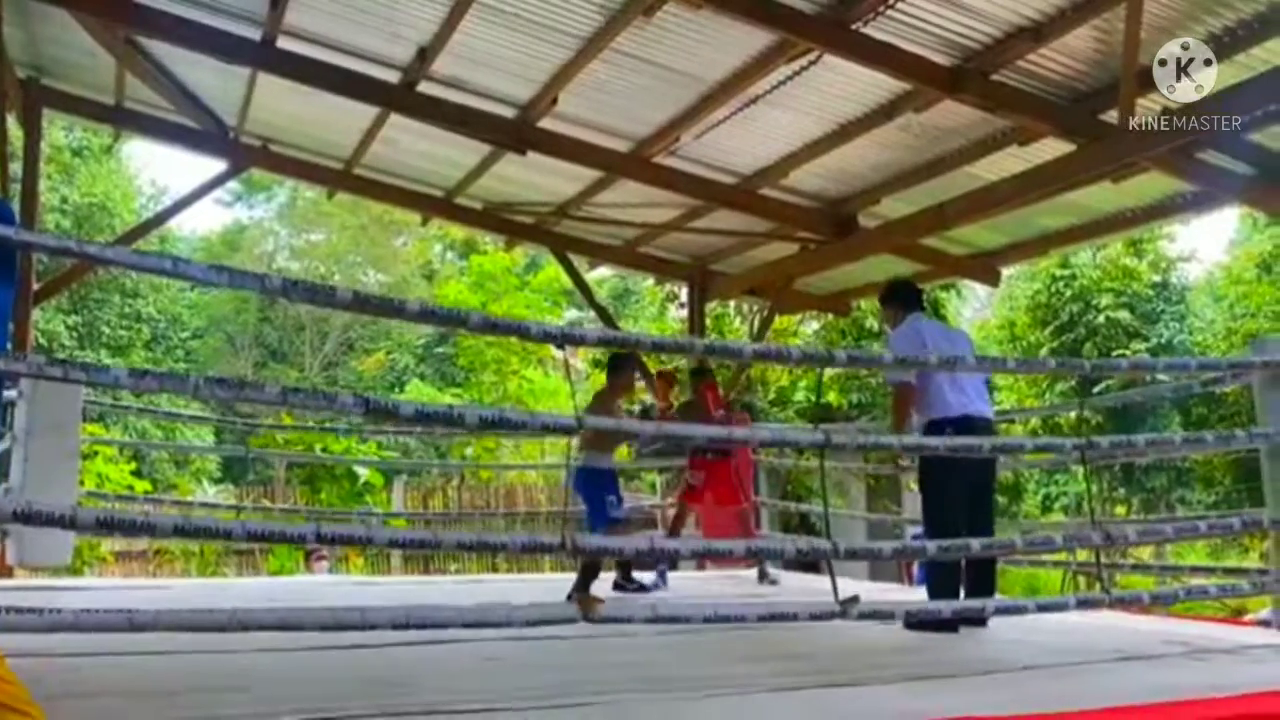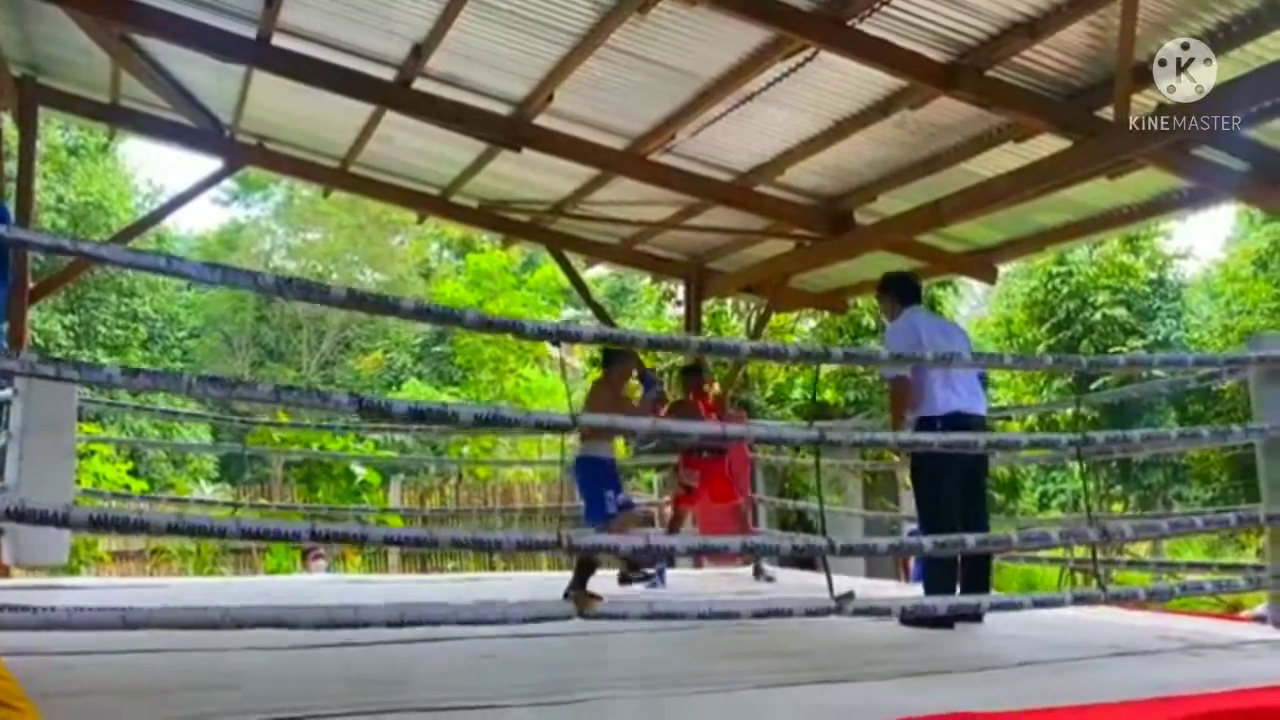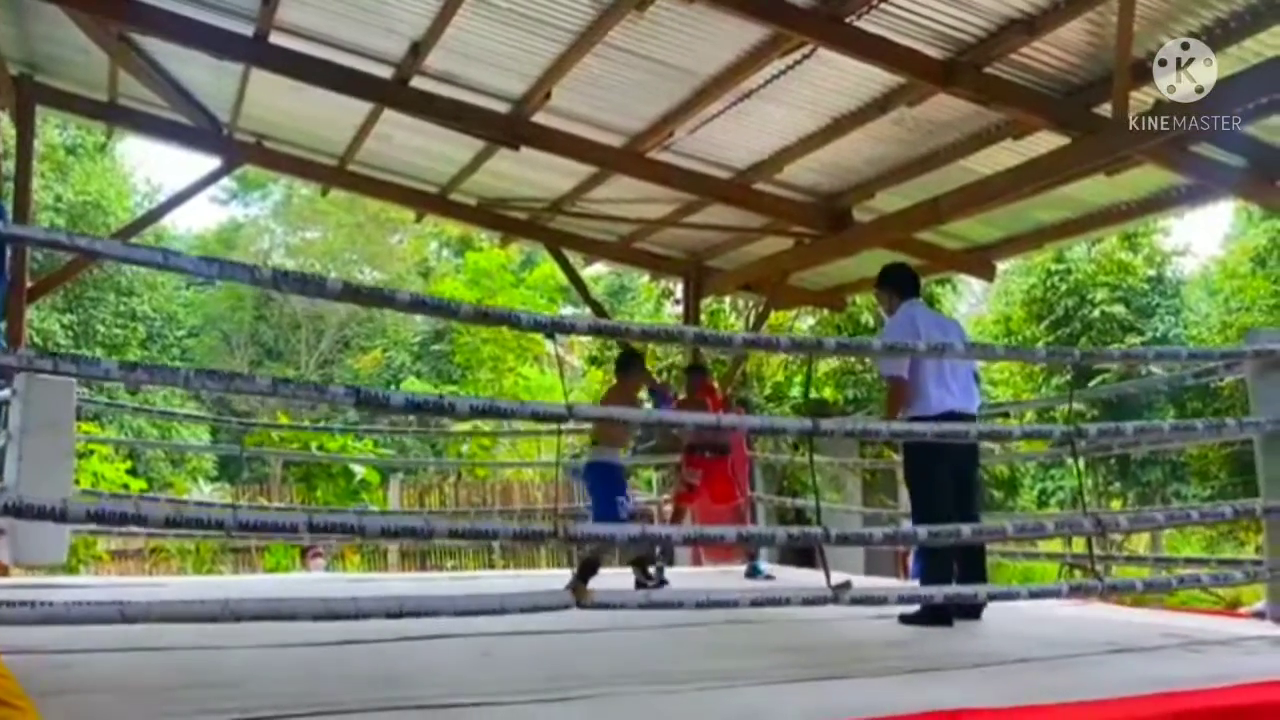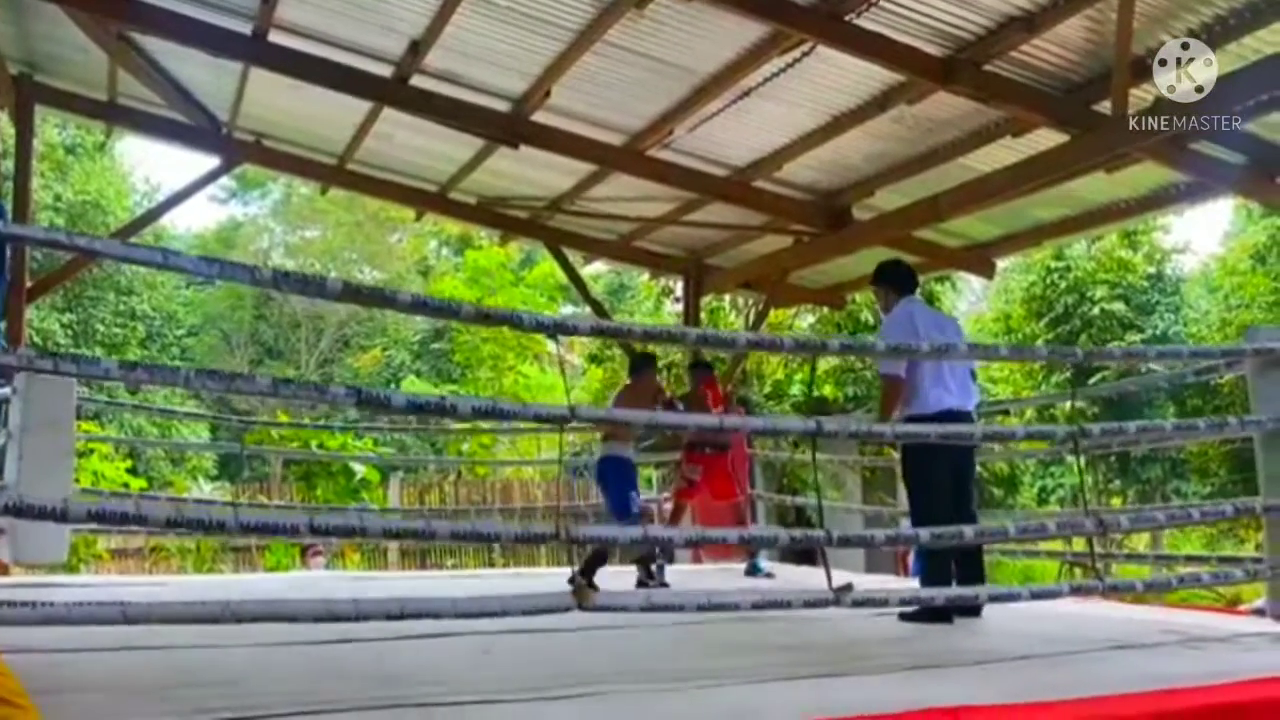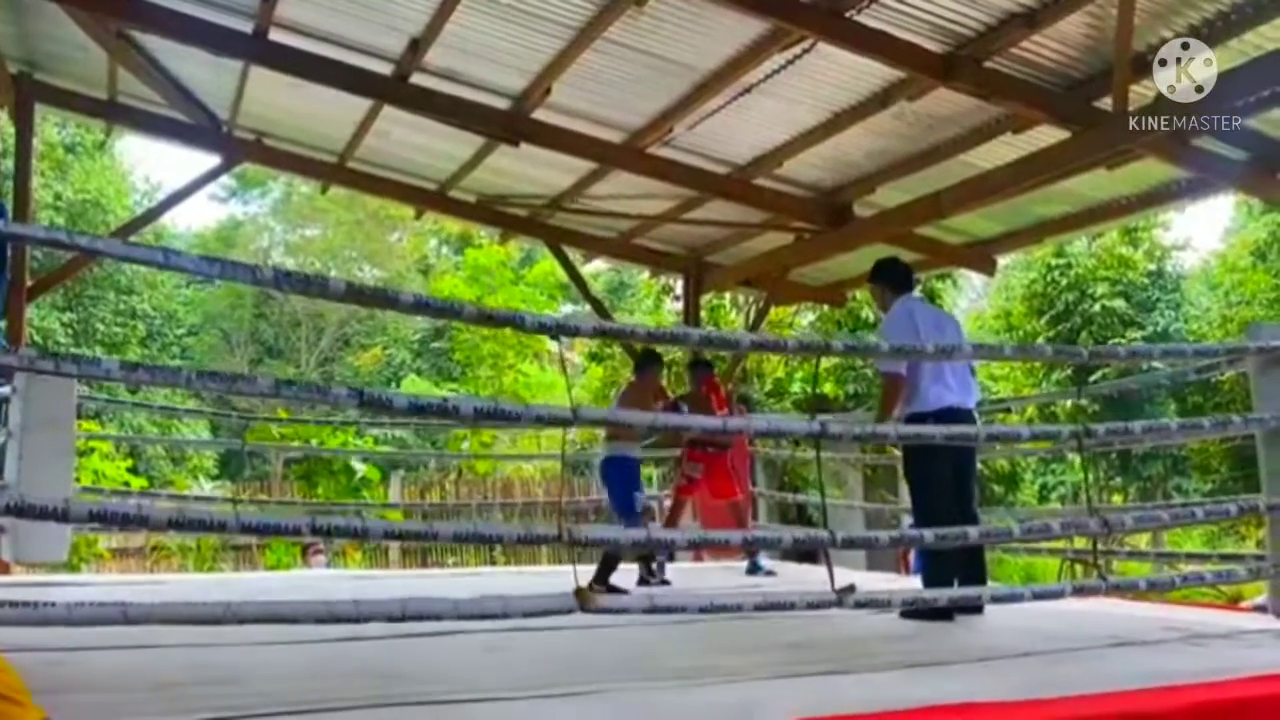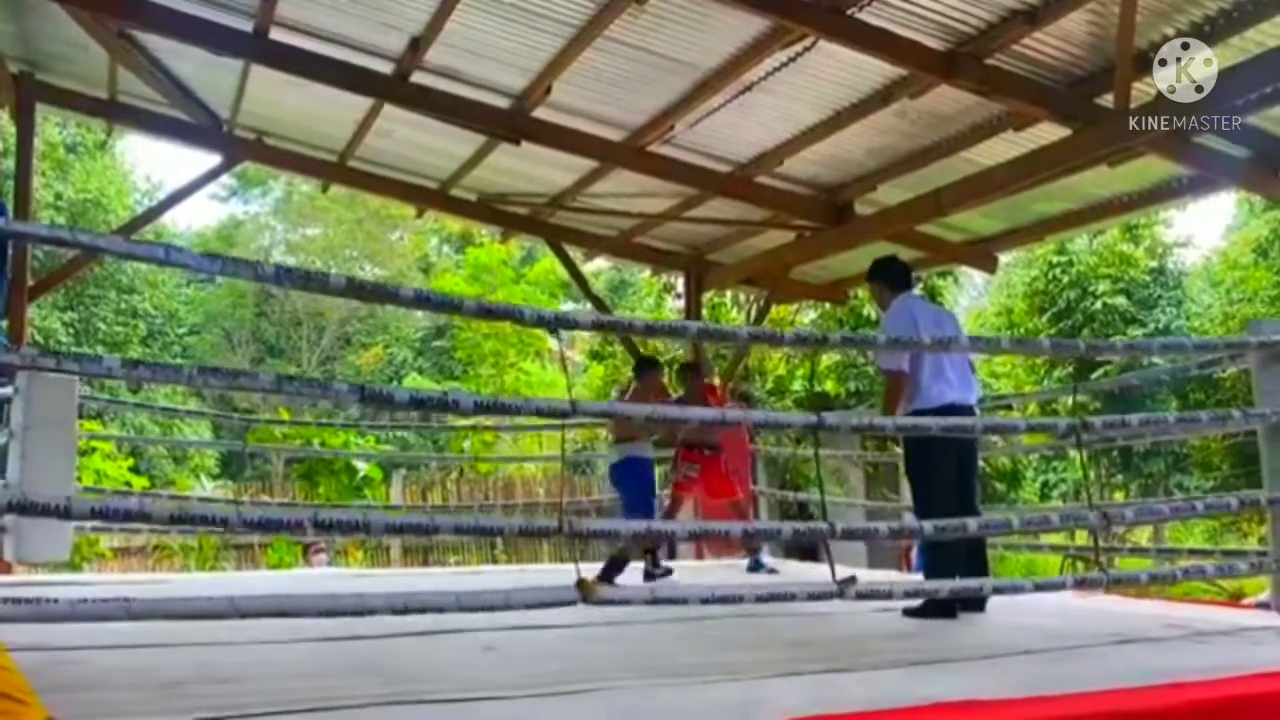
dt=0.2s
person 1, frame 1
left shoulder: (905, 335)
right shoulder: (956, 334)
left elbow: (905, 390)
right elbow: (985, 383)
left wrist: (898, 440)
left hip: (947, 431)
right hip: (982, 428)
left knee: (943, 527)
right knee: (979, 523)
person 1, frame 2
left shoulder: (901, 329)
right shoulder: (953, 329)
left elbow: (901, 384)
right elbow: (980, 378)
left wrist: (897, 430)
left hip: (938, 428)
right hip: (974, 425)
left knee: (938, 522)
right knee: (973, 519)
person 1, frame 3
left shoulder: (899, 324)
right shoulder: (950, 324)
left elbow: (899, 383)
right elbow: (972, 376)
left wrist: (888, 424)
left hip: (929, 426)
right hip: (965, 423)
left knee: (932, 519)
right knee: (966, 514)
left ankle: (938, 606)
right ankle: (970, 600)
person 1, frame 4
left shoulder: (897, 321)
right shoulder: (947, 321)
left elbow: (894, 381)
right elbow: (970, 373)
left wrist: (882, 423)
left hip: (927, 424)
right hip: (962, 421)
left knee: (930, 516)
right knee: (962, 511)
left ankle: (937, 604)
person 1, frame 5
left shoulder: (897, 318)
right shoulder: (945, 317)
left elbow: (895, 379)
right elbow: (967, 369)
left wrist: (881, 423)
left hip: (928, 421)
right hip: (963, 418)
left knee: (933, 514)
right knee: (963, 509)
left ankle: (938, 601)
person 1, frame 6
left shoulder: (897, 316)
right shoulder: (943, 315)
left elbow: (898, 376)
right elbow: (967, 367)
left wrist: (885, 421)
left hip: (929, 418)
right hip: (964, 414)
left knee: (934, 511)
right knee: (965, 505)
left ankle: (941, 599)
right ankle: (973, 592)
person 2, frame 1
left shoulder: (611, 402)
right shoulder: (605, 400)
right elbow: (615, 436)
left hip: (603, 472)
right hip: (593, 472)
left knee: (619, 525)
right knee: (610, 530)
left ankle: (623, 577)
right ankle: (580, 590)
person 2, frame 2
left shoulder: (607, 388)
right shoulder: (607, 387)
left elbow: (624, 419)
right elbow: (638, 414)
right wrist: (652, 393)
left hip: (601, 461)
right hip: (593, 462)
left knee: (626, 515)
right knee: (606, 526)
left ankle: (630, 569)
right ankle: (576, 587)
person 2, frame 3
left shoulder: (617, 395)
right shoulder: (622, 395)
left hip: (608, 466)
right hip: (605, 467)
left knee: (626, 524)
left ankle: (643, 575)
right ankle: (578, 584)
person 2, frame 4
left shoulder: (628, 394)
right shoulder: (635, 393)
right wrist: (664, 405)
left hip: (615, 462)
right hip: (617, 462)
left knee: (635, 521)
right knee: (628, 524)
left ankle: (646, 574)
right ankle: (584, 575)
person 2, frame 5
left shoulder: (631, 391)
right shoulder: (640, 391)
left wrist: (659, 404)
right wrist: (662, 406)
left hip: (617, 461)
right hip: (622, 461)
left knee: (635, 521)
right knee: (632, 524)
left ankle: (648, 572)
right ankle: (600, 581)
person 2, frame 6
left shoulder: (626, 395)
right shoulder: (645, 392)
right elbow: (656, 426)
left hip: (619, 465)
right hip: (635, 462)
left knee: (643, 521)
left ankle: (653, 566)
right ankle: (605, 577)
person 3, frame 1
left shoulder: (724, 407)
right shoulder: (687, 408)
left hip: (723, 462)
right hip: (699, 462)
left knee: (745, 515)
right knee: (681, 513)
left ankle: (762, 567)
right ankle: (662, 569)
person 3, frame 2
left shoulder: (715, 407)
right shoulder: (677, 408)
left hip: (716, 461)
right hip: (691, 462)
left knee: (741, 512)
right knee: (679, 514)
left ankle: (758, 565)
person 3, frame 3
left shoulder: (720, 404)
right shoulder: (683, 406)
left elbow: (731, 437)
left hip: (719, 461)
right hip: (694, 460)
right knee: (679, 512)
left ankle: (754, 564)
person 3, frame 4
left shoulder: (722, 401)
right shoulder: (685, 401)
left elbow: (733, 434)
left hip: (720, 458)
right hip: (695, 457)
left knee: (740, 508)
right knee: (679, 509)
left ankle: (753, 562)
person 3, frame 5
left shoulder: (722, 400)
right shoulder: (686, 400)
left elbow: (733, 434)
left hip: (720, 456)
right hip: (695, 455)
left knee: (739, 508)
right knee: (678, 506)
left ankle: (754, 560)
person 3, frame 6
left shoulder: (714, 398)
right shoulder: (681, 403)
left elbow: (735, 433)
left hip: (714, 458)
right hip: (690, 455)
left knee: (740, 506)
right knee: (676, 502)
left ankle: (755, 557)
